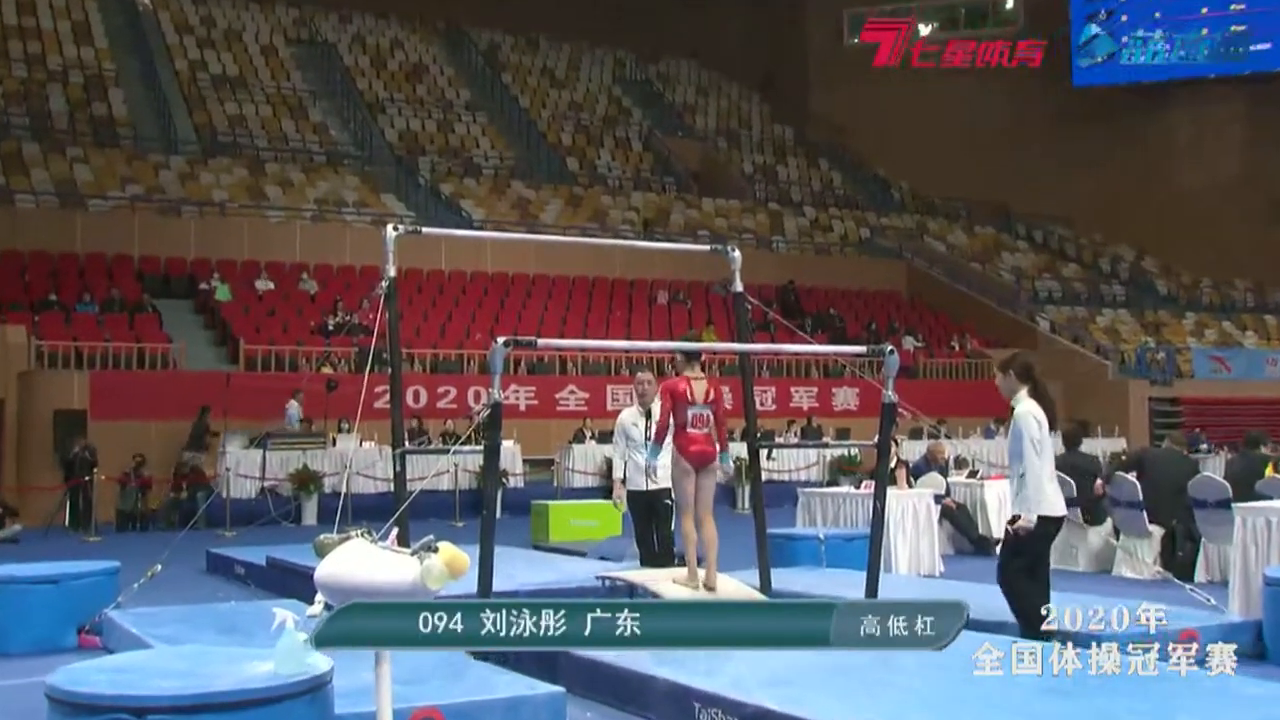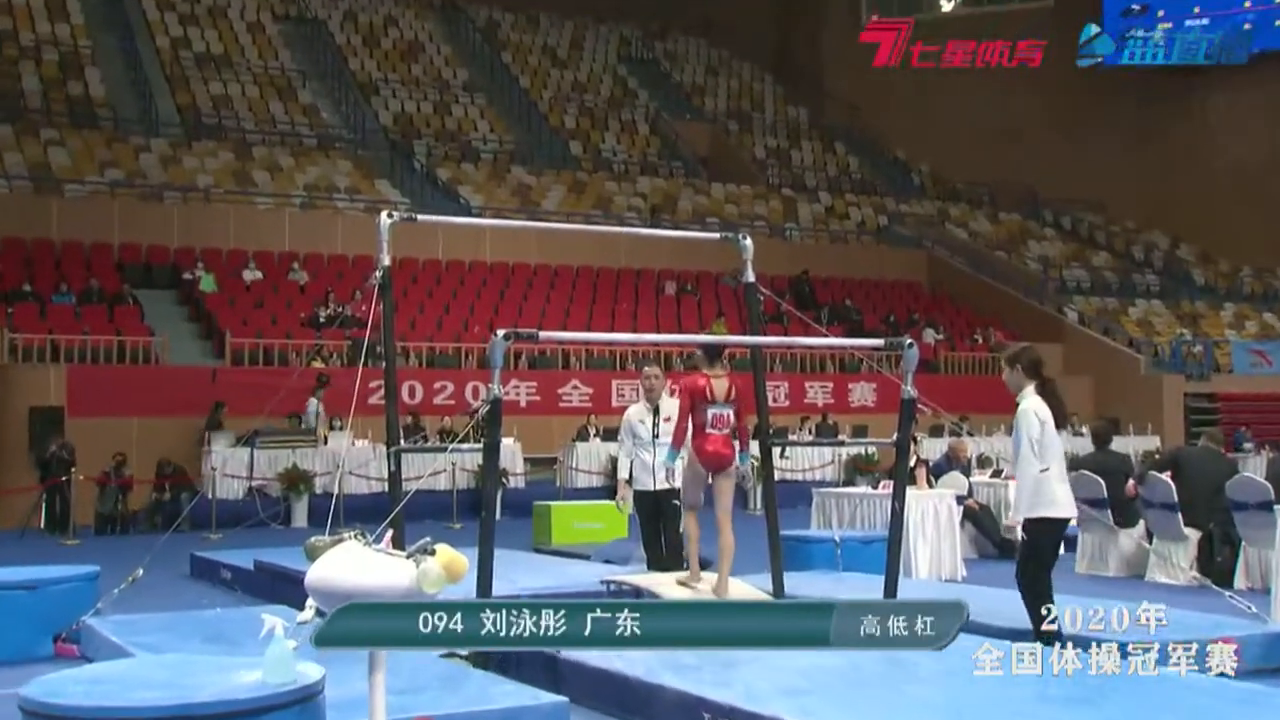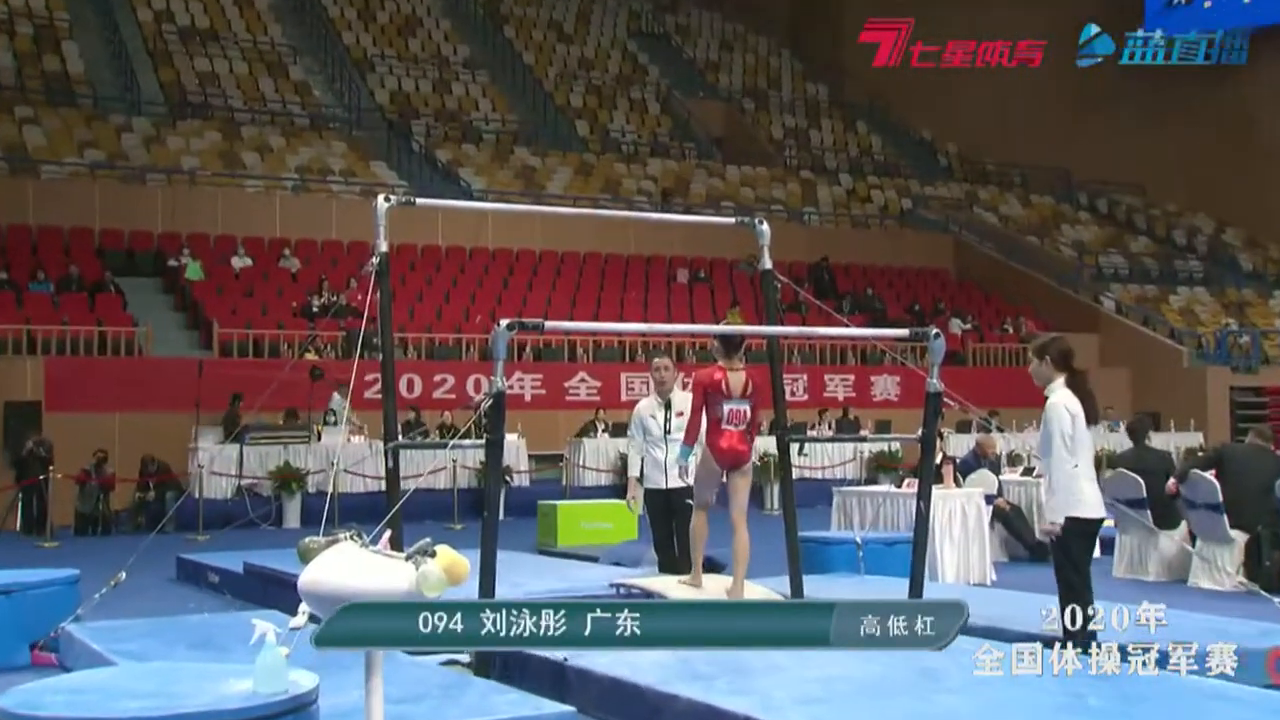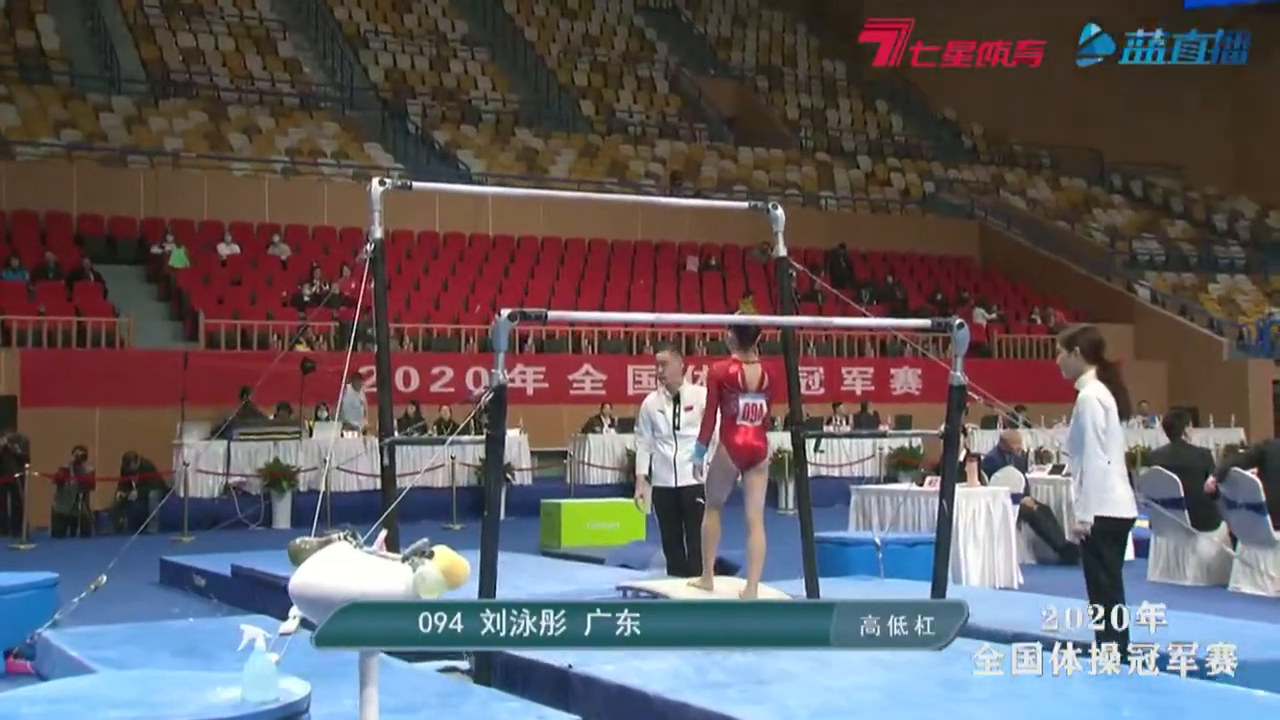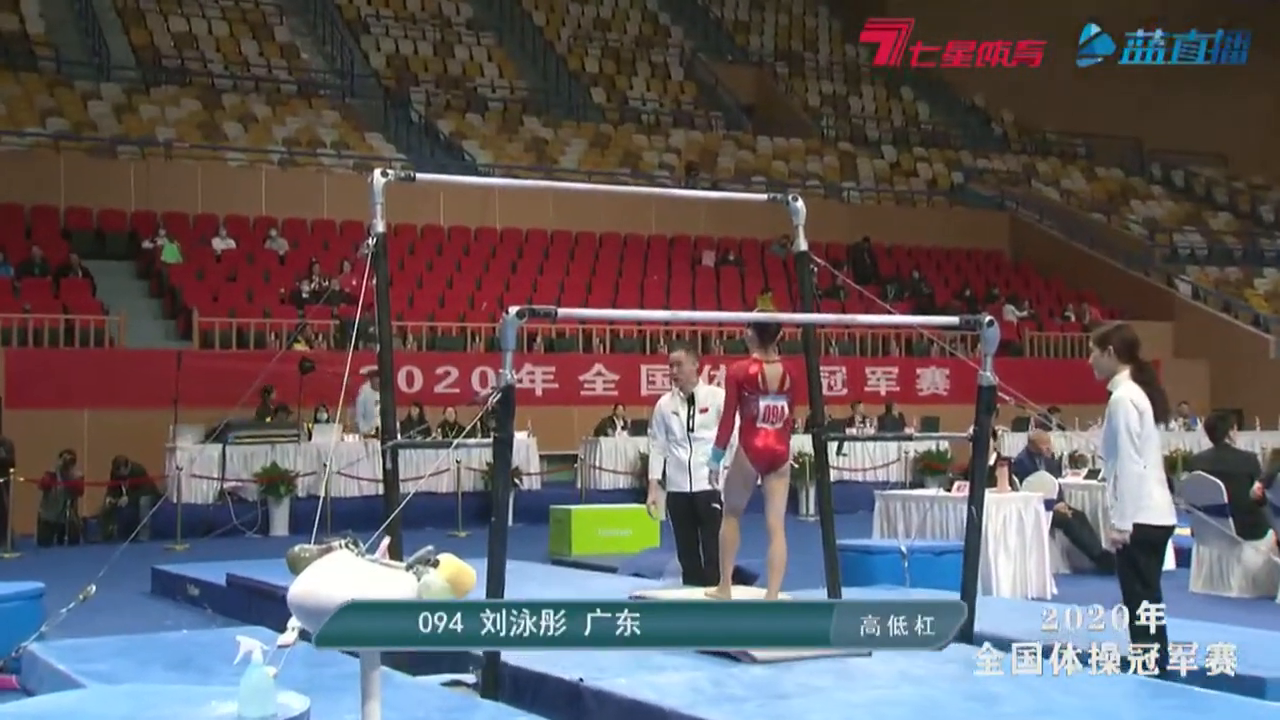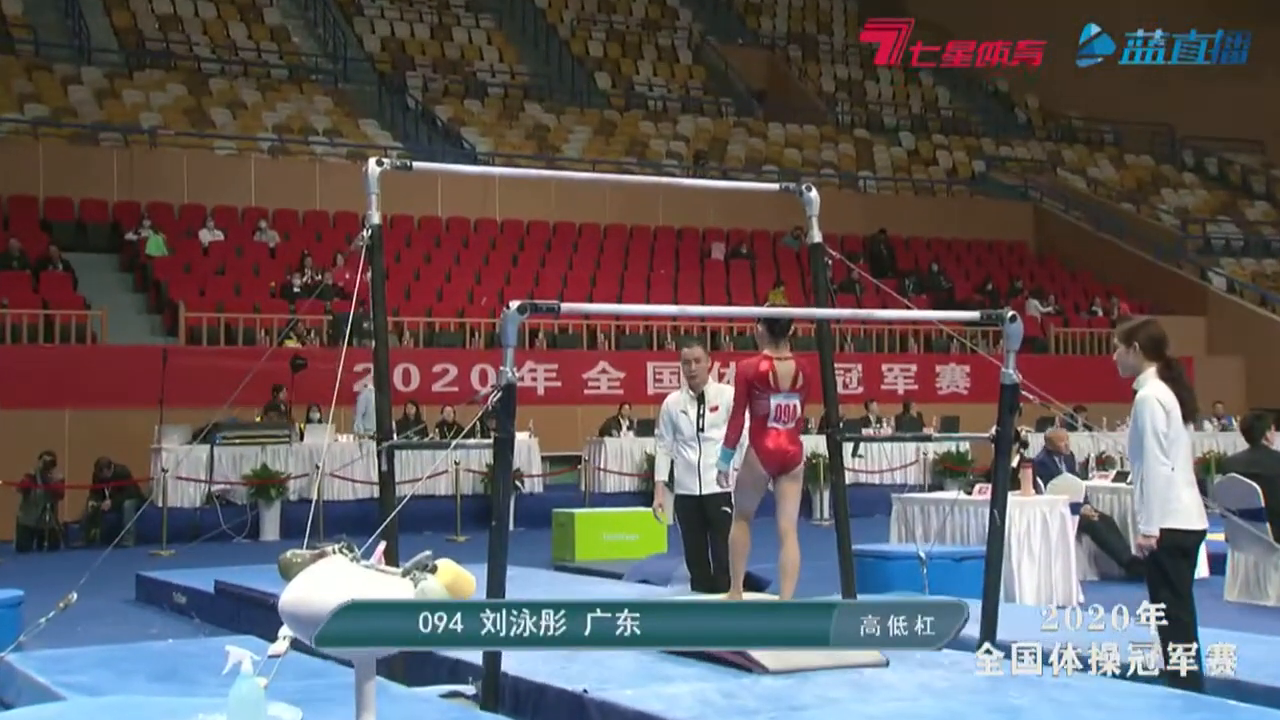
dt=0.4s
person 1, frame 1
left shoulder: (1024, 412)
right shoulder: (1035, 408)
left elbow: (1032, 467)
left wrist: (1027, 515)
left hip: (1036, 509)
right hip: (1047, 507)
left knee: (1011, 575)
right knee: (1033, 577)
person 1, frame 2
left shoulder: (1028, 408)
right shoulder: (1044, 404)
left elbow: (1029, 465)
left wrist: (1017, 512)
left hip: (1043, 507)
right hip: (1056, 504)
left knee: (1035, 582)
right knee: (1034, 579)
right ankle: (1047, 646)
person 1, frame 3
left shoulder: (1057, 403)
right shoulder: (1073, 398)
left elbow: (1061, 464)
left wrist: (1054, 515)
left hip: (1072, 509)
right hip: (1086, 506)
left knee: (1073, 589)
right knee: (1076, 587)
right ankle: (1083, 653)
person 1, frame 4
left shoulder: (1089, 396)
right shoulder: (1104, 391)
left elbow: (1093, 461)
left wrist: (1084, 514)
left hip: (1103, 508)
right hip: (1116, 506)
left knee: (1105, 593)
right knee: (1108, 592)
right ankle: (1117, 661)
person 1, frame 5
left shoulder: (1123, 397)
right shoulder: (1140, 392)
left elbow: (1128, 465)
left wrist: (1120, 522)
left hip: (1139, 515)
right hip: (1154, 512)
left knee: (1141, 607)
right knee: (1145, 604)
right ankle: (1155, 675)
person 1, frame 6
left shoulder: (1149, 396)
right shoulder: (1167, 390)
left elbow: (1155, 467)
left wrist: (1148, 527)
left hip: (1169, 521)
right hip: (1185, 517)
left knee: (1174, 616)
right knee: (1177, 613)
left ankle: (1185, 693)
right ankle: (1187, 690)
person 2, frame 1
left shoulder: (671, 386)
right shoulder: (713, 388)
left elbow: (664, 423)
right elbow: (721, 427)
left wrist: (653, 455)
right wrist: (725, 458)
left hip: (685, 452)
right hip: (709, 453)
left knee: (687, 515)
right knee: (706, 515)
left ankle: (693, 575)
right ankle: (711, 575)
person 2, frame 2
left shoulder: (690, 384)
right shoulder: (735, 386)
left elbow: (682, 424)
right elbow: (742, 426)
left wrist: (671, 458)
right wrist: (744, 460)
left hip: (701, 453)
right hip: (727, 455)
left knee: (690, 510)
right knee: (724, 521)
left ankle: (694, 572)
right ankle: (722, 583)
person 2, frame 3
left shoulder: (705, 378)
right shoulder: (751, 380)
left elbow: (695, 420)
right elbow: (753, 423)
left wrist: (684, 455)
left hip: (716, 449)
right hip: (742, 452)
left knee: (700, 509)
right knee: (739, 520)
left ankle: (696, 575)
right ankle: (738, 586)
person 2, frame 4
left shoulder: (720, 371)
right shoulder: (767, 373)
left elbow: (710, 415)
right elbow: (766, 416)
left wrist: (699, 453)
left hip: (731, 446)
right hip: (759, 447)
left knee: (712, 508)
right knee: (755, 520)
left ankle: (707, 577)
right ankle: (751, 589)
person 2, frame 5
left shoulder: (739, 371)
right shoulder: (788, 373)
left elbow: (729, 417)
right elbow: (788, 419)
left wrist: (716, 458)
left hip: (751, 449)
right hip: (780, 451)
left knee: (731, 515)
right knee: (776, 526)
left ankle: (724, 586)
right ankle: (772, 596)
person 2, frame 6
left shoulder: (749, 368)
right shoulder: (802, 371)
left elbow: (738, 417)
right elbow: (799, 416)
left wrist: (724, 459)
left hip: (762, 450)
right hip: (792, 451)
left knee: (741, 518)
right knee: (788, 530)
left ankle: (736, 592)
right ankle: (785, 601)
person 3, frame 1
right shoulder: (625, 417)
right elbow: (619, 452)
right wrist: (617, 484)
left hip: (663, 484)
right hip: (635, 486)
left knee: (664, 535)
right knee: (642, 536)
person 3, frame 2
left shoulder: (678, 408)
right shoulder: (632, 413)
right elbow: (625, 450)
right wrist: (621, 485)
left hip: (671, 484)
right hip: (643, 486)
left knee: (673, 538)
right knee: (650, 539)
person 3, frame 3
left shoulder: (690, 402)
right shoulder: (642, 408)
right elbow: (635, 447)
right wrist: (632, 484)
left hip: (684, 482)
right hip: (654, 484)
left knee: (686, 539)
right knee: (661, 540)
person 3, frame 4
left shoulder: (701, 396)
right shoulder: (651, 402)
right elbow: (643, 443)
right wrist: (640, 482)
left hip: (695, 480)
right hip: (663, 482)
left knee: (697, 541)
right knee: (671, 542)
person 3, frame 5
left shoulder: (718, 397)
right shoulder: (664, 404)
right elbow: (657, 446)
right wrist: (652, 487)
left hip: (710, 485)
right hip: (677, 487)
left knee: (714, 549)
right knee: (686, 550)
person 3, frame 6
right shoulder: (672, 402)
right elbow: (664, 447)
right wrist: (659, 490)
left hip: (721, 488)
right hip: (686, 490)
left knee: (724, 555)
right knee: (695, 555)
